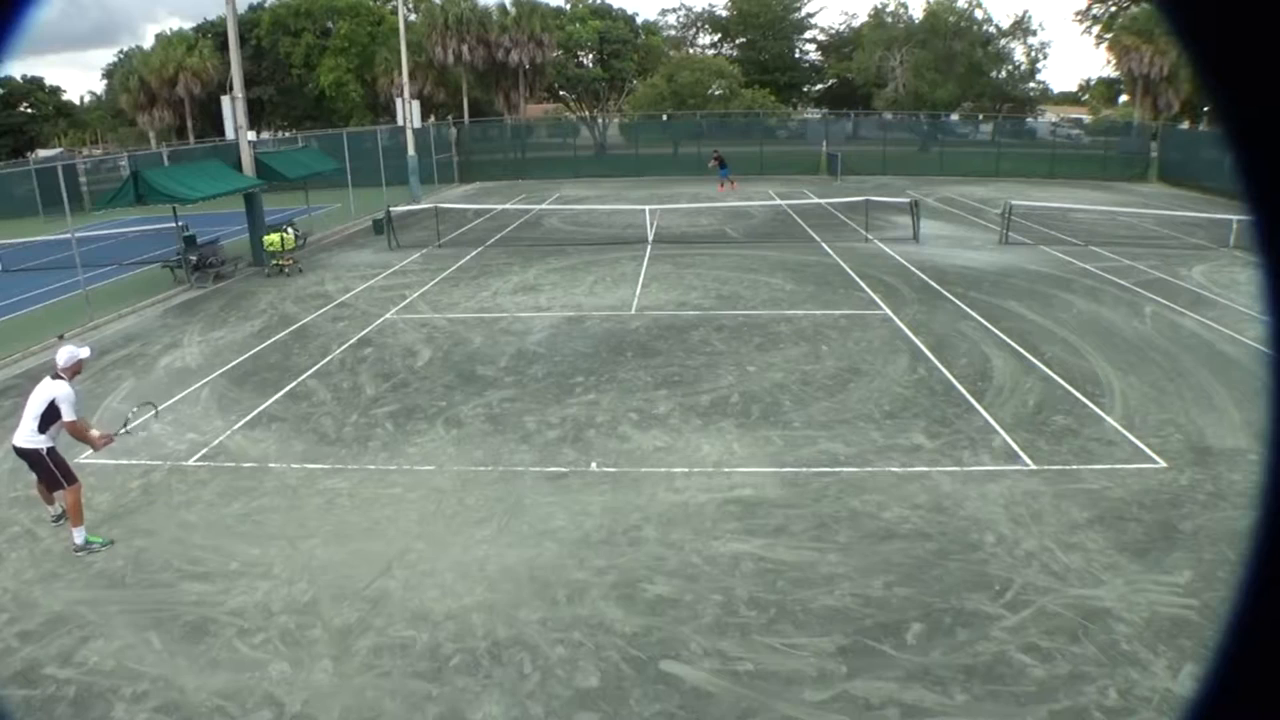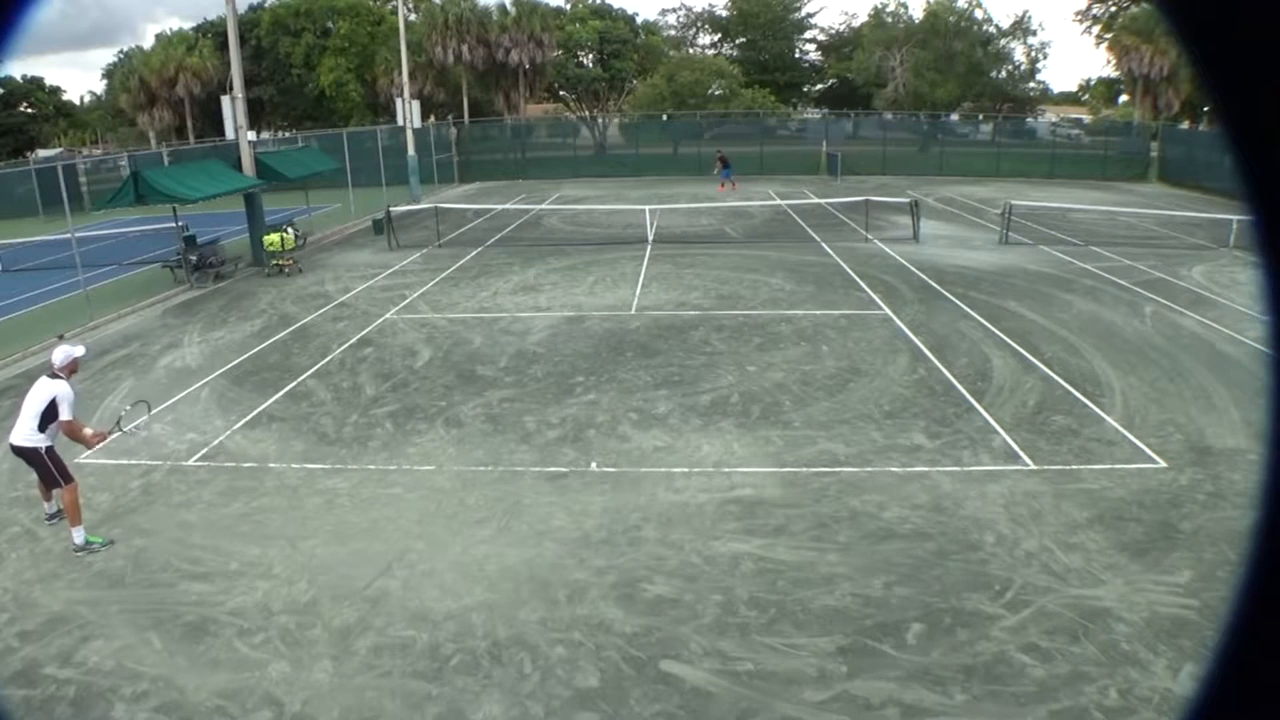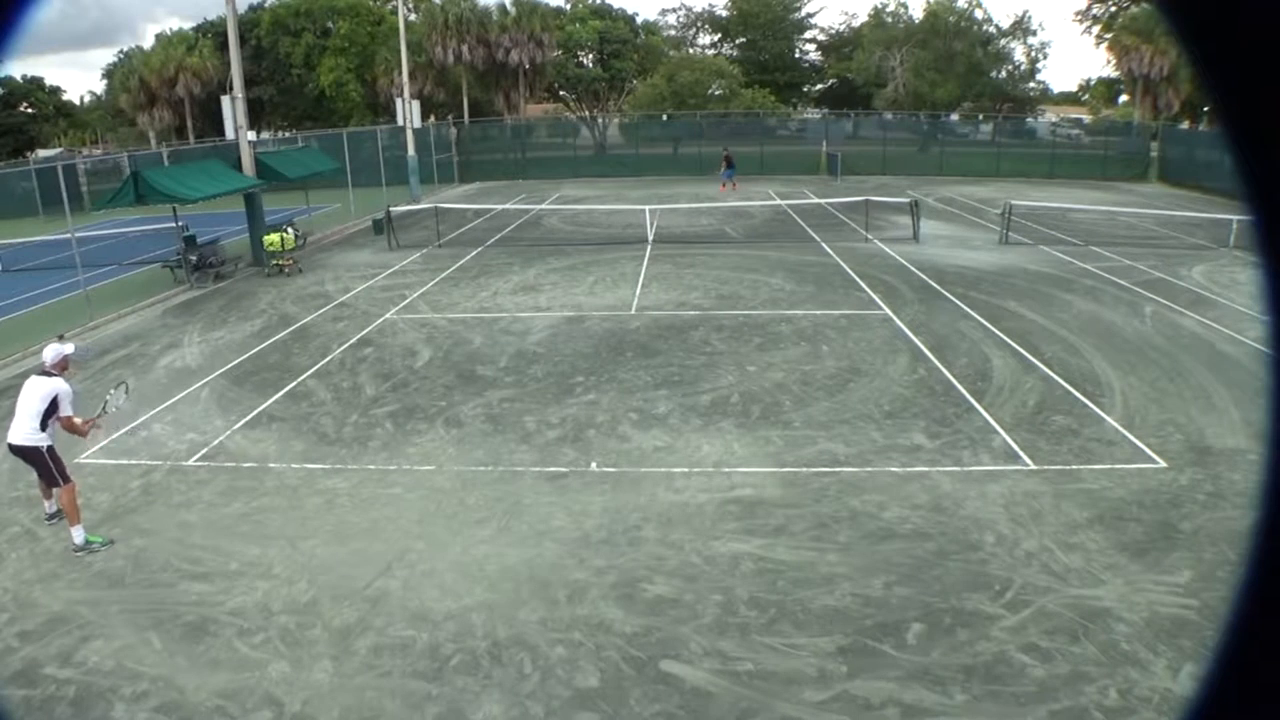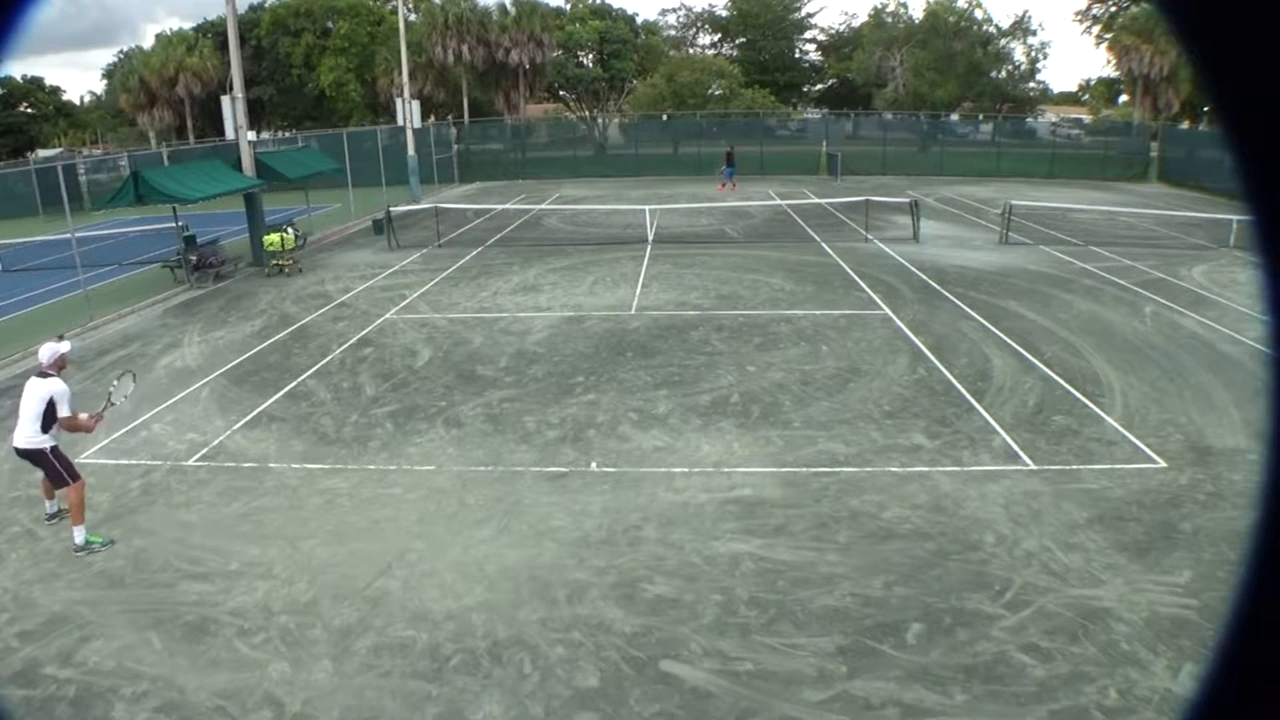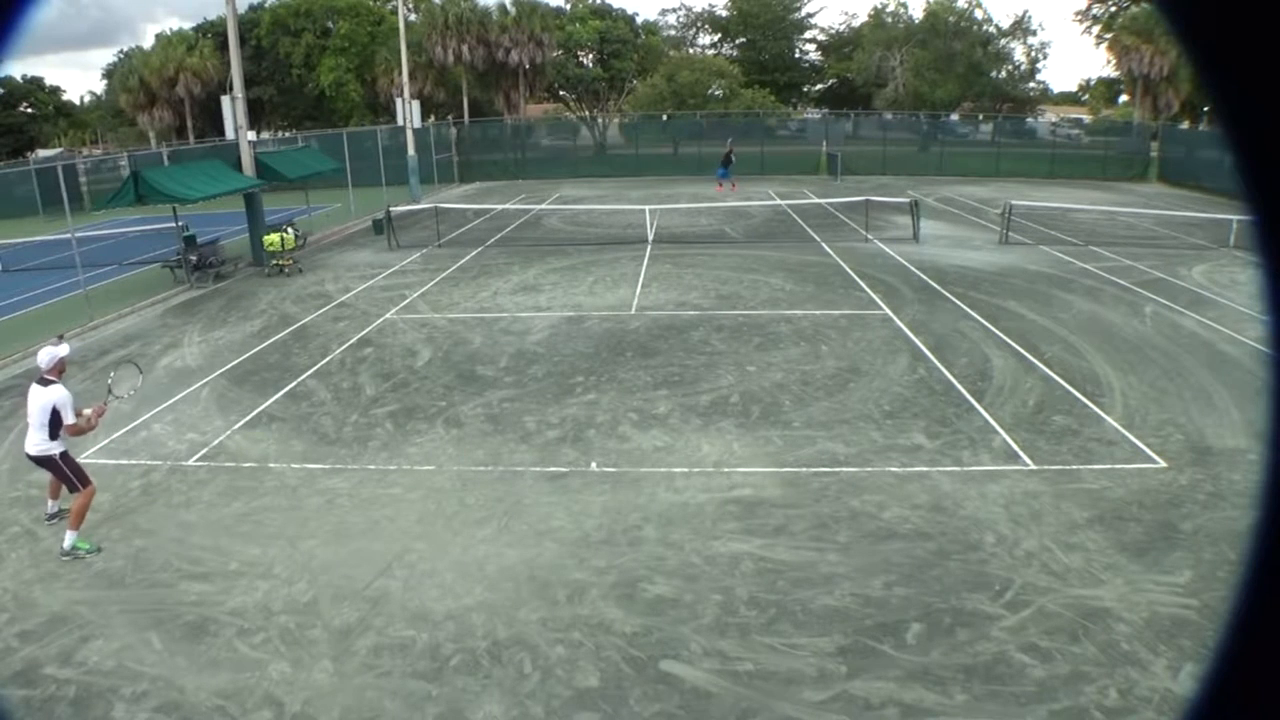
dt=0.4s
person 1, frame 1
left shoulder: (52, 381)
right shoulder: (64, 391)
left elbow: (72, 417)
right elbow: (72, 428)
left wrist: (95, 433)
right wrist: (93, 442)
left hip: (22, 441)
right hip: (36, 446)
left knee: (44, 477)
right knee: (72, 487)
left ankle: (56, 514)
right ankle: (80, 541)
person 1, frame 2
left shoulder: (46, 381)
right shoulder: (63, 389)
left elbow: (66, 419)
right elbow: (67, 429)
left wrist: (88, 432)
right wrist: (88, 442)
left hip: (18, 440)
right hip: (34, 444)
left knee: (45, 473)
right knee: (69, 487)
left ankle: (51, 511)
right ankle: (80, 541)
person 1, frame 3
left shoulder: (34, 379)
right shoulder: (61, 386)
right elbow: (66, 425)
left wrist: (79, 422)
right wrist: (82, 431)
left hip: (15, 440)
right hip: (34, 443)
left knee: (45, 471)
right knee: (66, 486)
left ankle: (51, 511)
right ankle: (80, 541)
person 1, frame 4
left shoulder: (34, 380)
right shoulder: (58, 387)
right elbow: (67, 425)
left wrist: (82, 417)
right wrist: (87, 427)
left hip: (21, 442)
right hip: (39, 445)
left knee: (51, 470)
right knee: (76, 485)
left ankle: (51, 511)
right ankle: (81, 541)
person 1, frame 5
left shoulder: (37, 385)
right shoulder: (60, 394)
right elbow: (72, 430)
left wrist: (86, 412)
right wrist: (90, 425)
left hip: (33, 448)
right hip: (49, 451)
left knee: (61, 470)
right knee: (86, 491)
left ankle: (52, 511)
right ankle: (69, 546)
